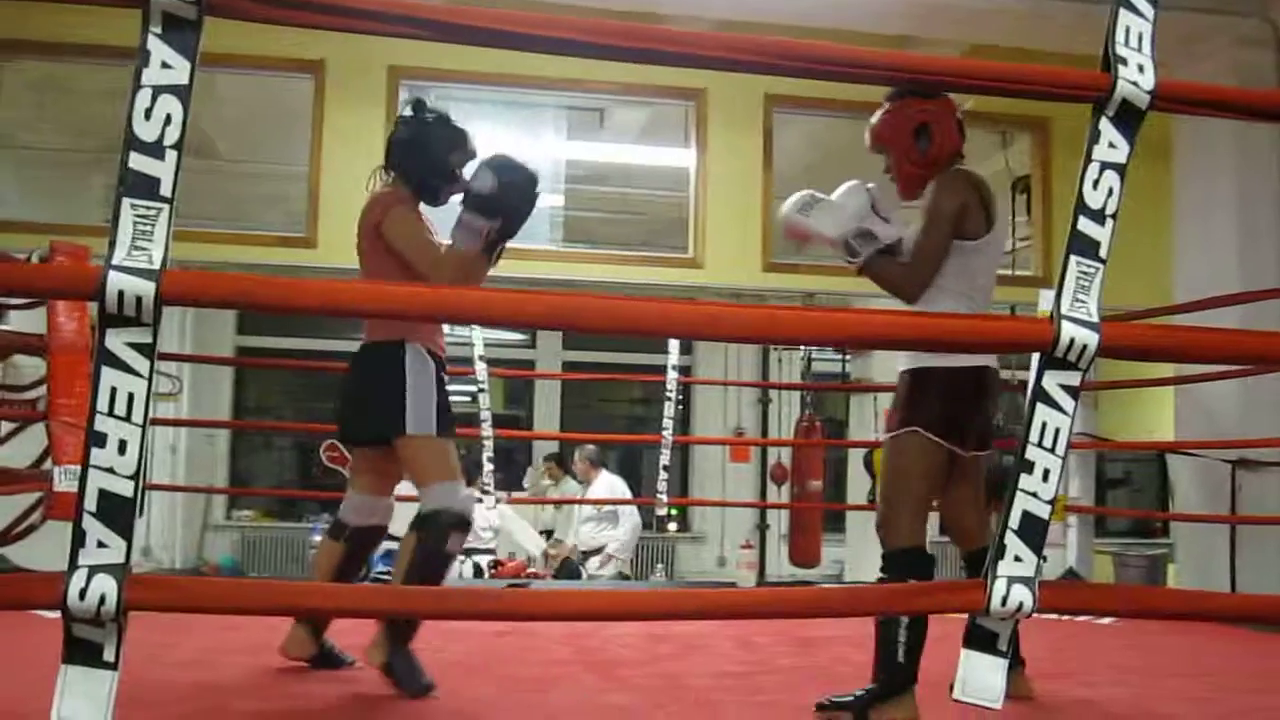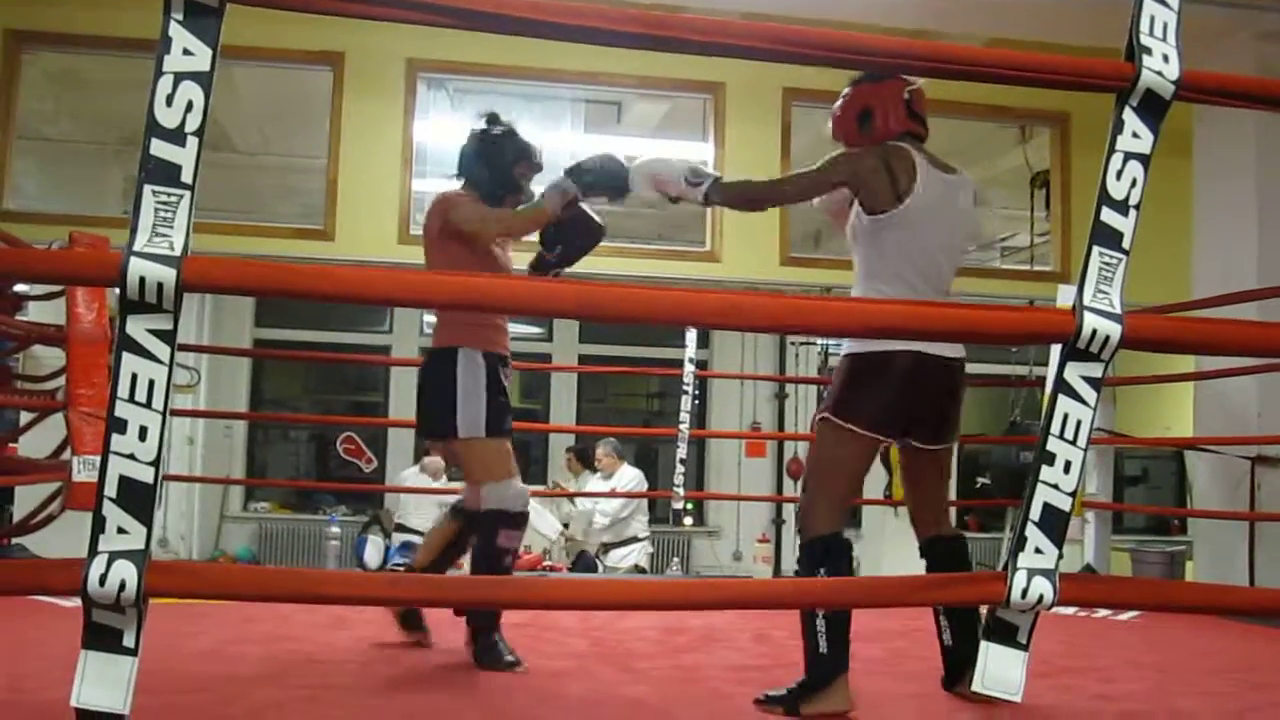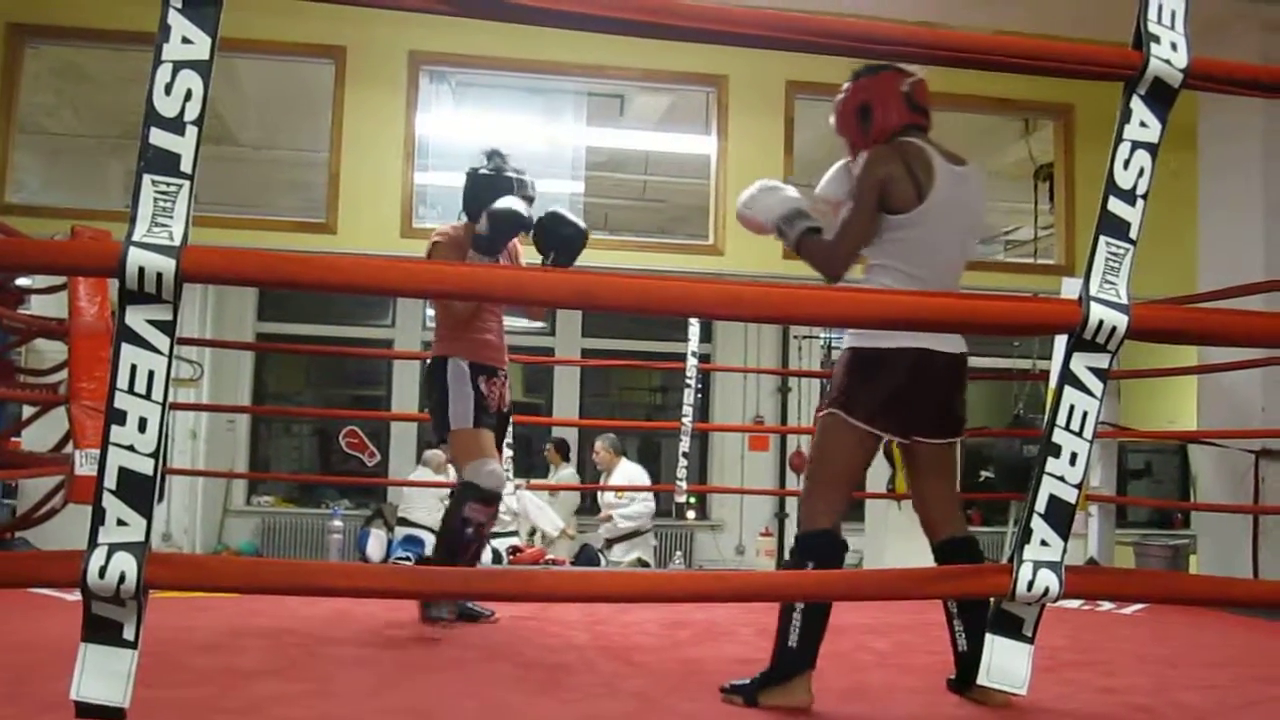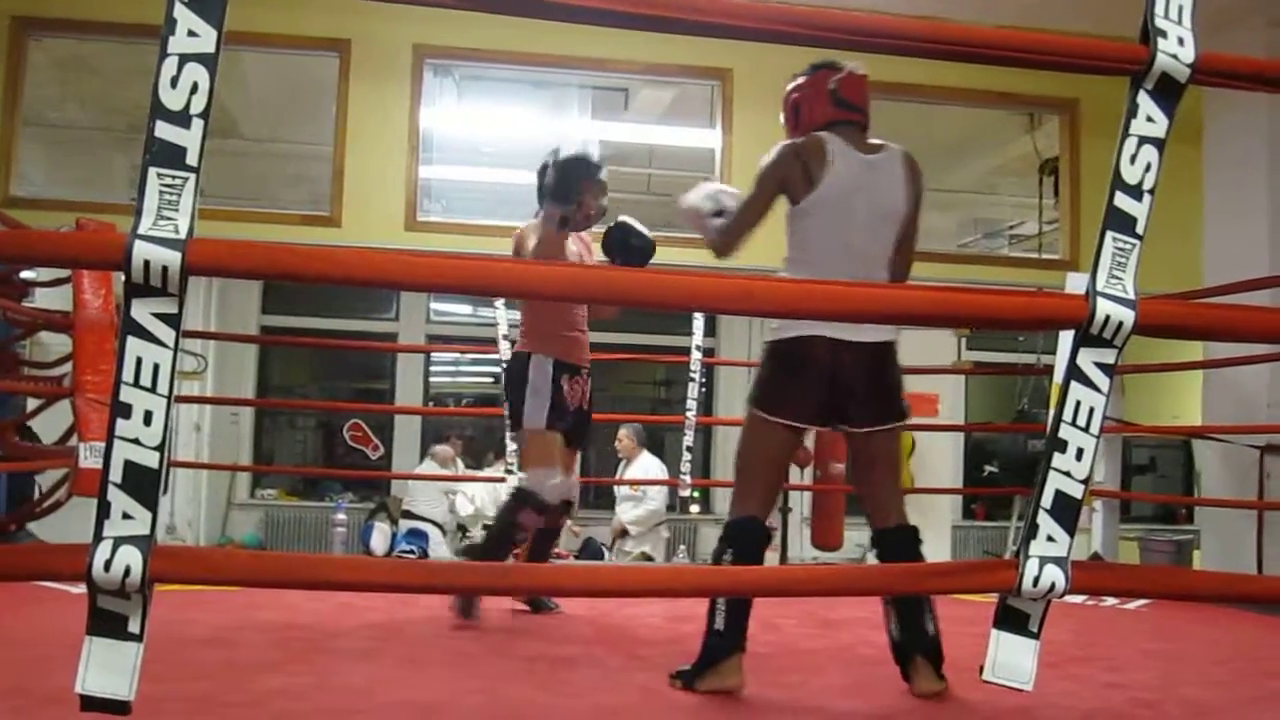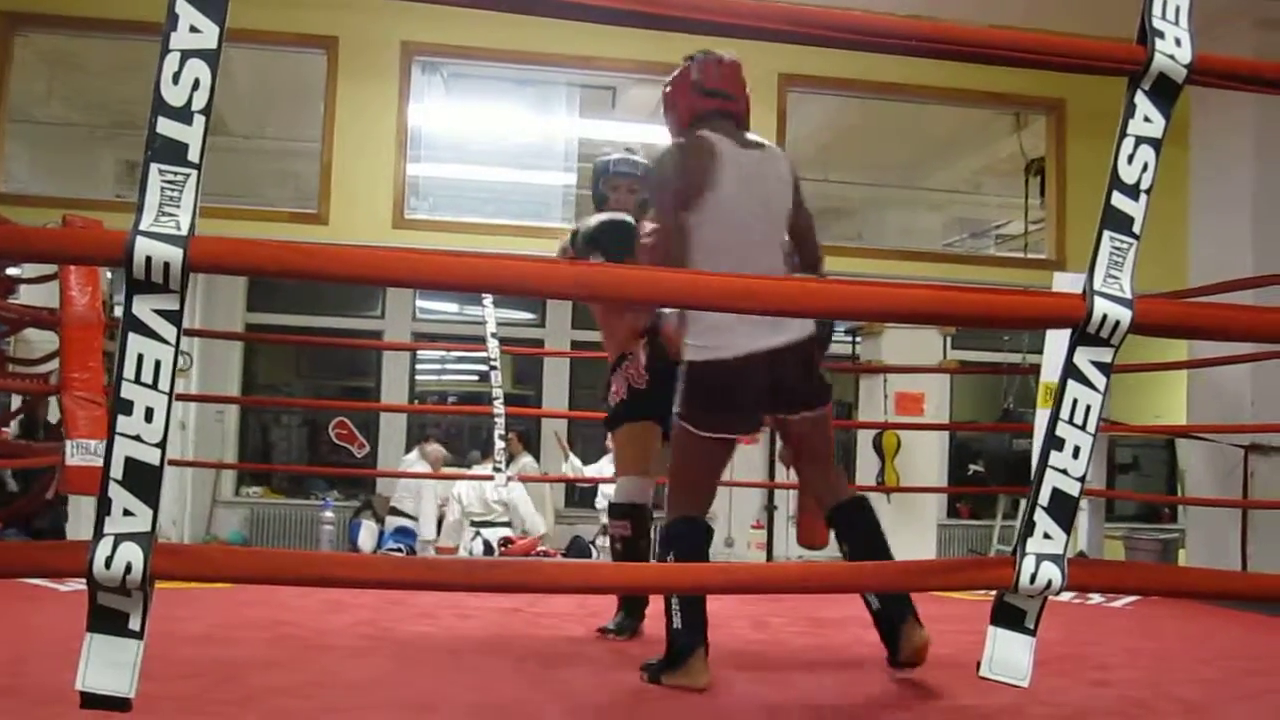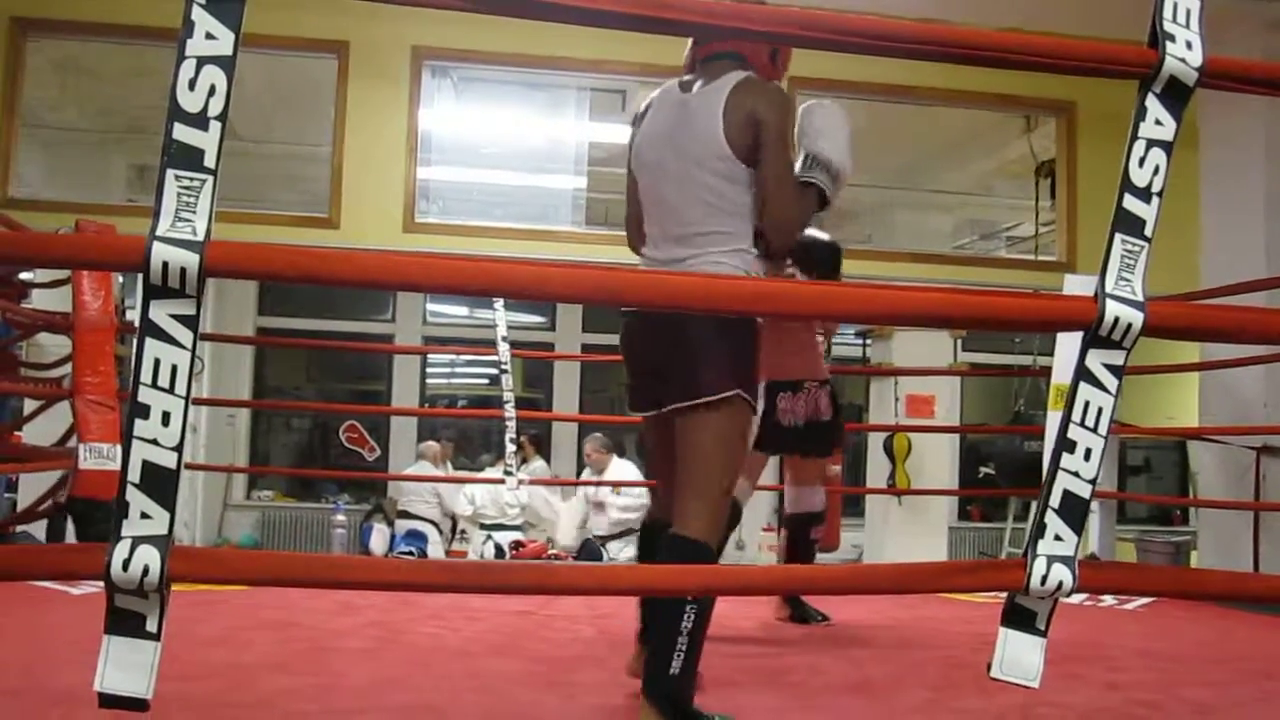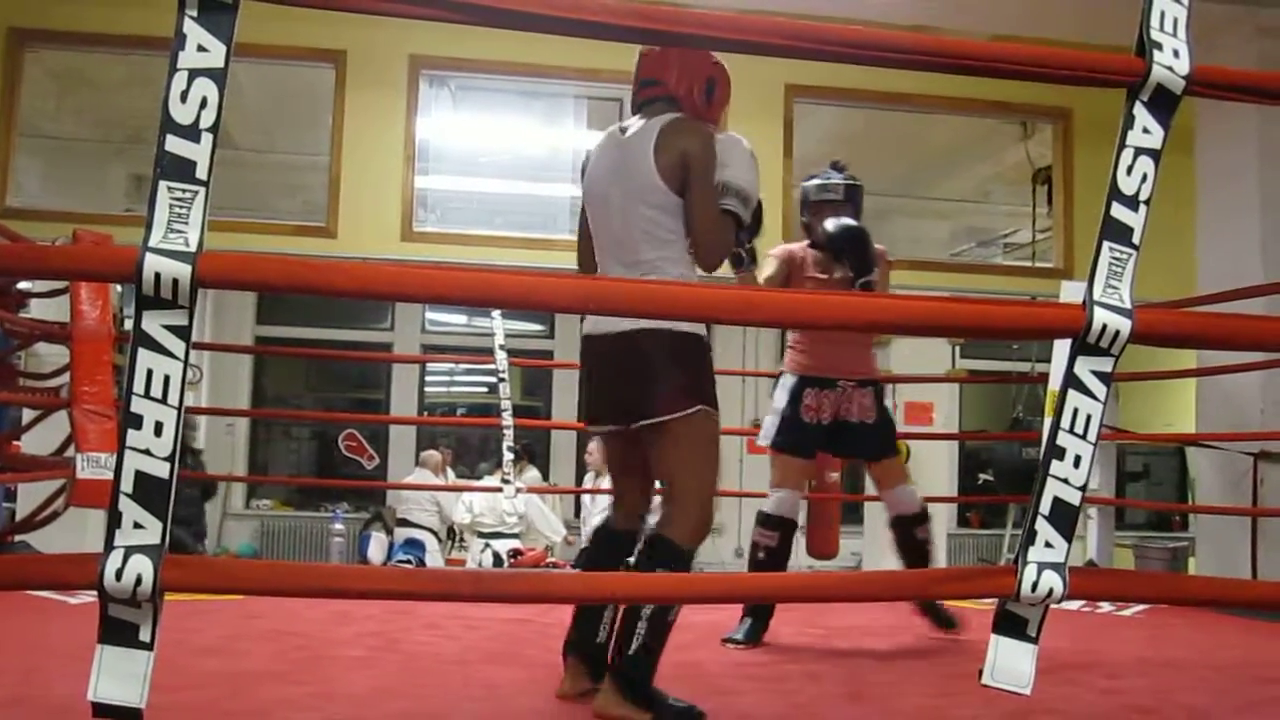
dt=0.7s
person 1, frame 1
left shoulder: (953, 185)
right shoulder: (968, 196)
left elbow: (913, 286)
left wrist: (847, 236)
right wrist: (880, 233)
left hip: (942, 374)
right hip: (967, 375)
left knee: (900, 528)
right knee: (970, 529)
right ankle: (1005, 666)
person 1, frame 2
left shoulder: (875, 161)
right shoulder: (961, 187)
left elbow: (760, 195)
left wrist: (687, 179)
left hip: (881, 357)
right hip: (940, 361)
left knee: (821, 514)
right knee: (932, 519)
right ankle: (967, 664)
person 1, frame 3
left shoulder: (885, 160)
right shoulder: (966, 174)
left elbow: (836, 265)
left wrist: (789, 218)
left hip: (884, 351)
right hip: (943, 356)
left knee: (820, 507)
right knee: (943, 516)
left ankle: (790, 673)
right ankle: (980, 668)
person 1, frame 4
left shoulder: (798, 155)
right shoulder: (907, 165)
left elbow: (725, 240)
right elbow: (899, 273)
left wrist: (704, 208)
left hip: (801, 347)
right hip: (874, 350)
left knee: (749, 502)
right knee: (887, 510)
left ankle: (722, 655)
right ankle: (921, 662)
person 1, frame 5
left shoulder: (680, 159)
right shoulder: (775, 161)
left elbow: (664, 268)
right elbow: (809, 258)
left hip: (722, 363)
right hip: (793, 347)
left knee: (685, 508)
right knee: (830, 487)
left ankle: (687, 655)
right ankle: (900, 620)
person 1, frame 6
left shoulder: (650, 109)
right shoulder: (763, 101)
right elbow: (779, 228)
right wrist: (821, 171)
left hip: (647, 318)
right hip: (716, 318)
left knee: (670, 497)
right knee: (702, 516)
left ankle: (657, 647)
person 1, frame 7
left shoulder: (601, 149)
right shoulder: (691, 139)
right elbow: (710, 252)
right wrist: (739, 200)
left hip: (605, 341)
right hip: (665, 340)
left knee: (629, 506)
right knee: (687, 519)
left ankle: (583, 661)
person 2, frame 1
left shoulder: (406, 214)
right shoulder: (390, 204)
left elbow: (459, 289)
right elbow: (444, 277)
left wrist: (496, 231)
right wrist: (478, 212)
left hip: (391, 365)
right hip: (401, 362)
left knee: (364, 511)
right knee: (446, 505)
left ankle: (307, 631)
right ankle: (392, 638)
person 2, frame 2
left shoulder: (483, 231)
right shoulder: (452, 207)
right elbow: (513, 224)
left wrist: (553, 257)
right wrist: (577, 184)
left hip: (483, 366)
right hip: (464, 364)
left knee: (478, 500)
right knee: (504, 500)
right ankle: (485, 632)
person 2, frame 3
left shoulder: (508, 245)
right shoulder: (447, 242)
left elbow: (534, 307)
right elbow: (455, 310)
left wrist: (557, 260)
right wrist: (483, 250)
left hip: (494, 375)
right hip: (458, 370)
left knee: (484, 487)
right knee: (483, 481)
person 2, frame 4
left shoulder: (583, 246)
right shoulder: (536, 239)
left elbow: (603, 308)
right elbow: (539, 266)
left wrist: (622, 269)
right wrist: (564, 215)
left hip: (572, 375)
right hip: (540, 370)
left knee: (560, 491)
right knee: (545, 486)
person 2, frame 5
left shoulder: (654, 237)
right shoulder: (586, 241)
right wrist: (583, 238)
left hip: (665, 346)
right hip: (630, 365)
right knee: (632, 486)
right ankle: (631, 605)
person 2, frame 6
left shoulder: (807, 271)
left elbow: (827, 328)
left wrist: (826, 278)
left hip: (812, 387)
right hip: (767, 388)
left knee: (808, 492)
left ankle: (791, 595)
person 2, frame 7
left shoulder: (874, 259)
right shoulder: (791, 257)
left wrist: (863, 271)
right wrist: (743, 258)
left hip: (860, 391)
right hip: (805, 387)
left knee: (903, 495)
right knee: (783, 496)
left ankle: (925, 595)
right ankle: (755, 613)
